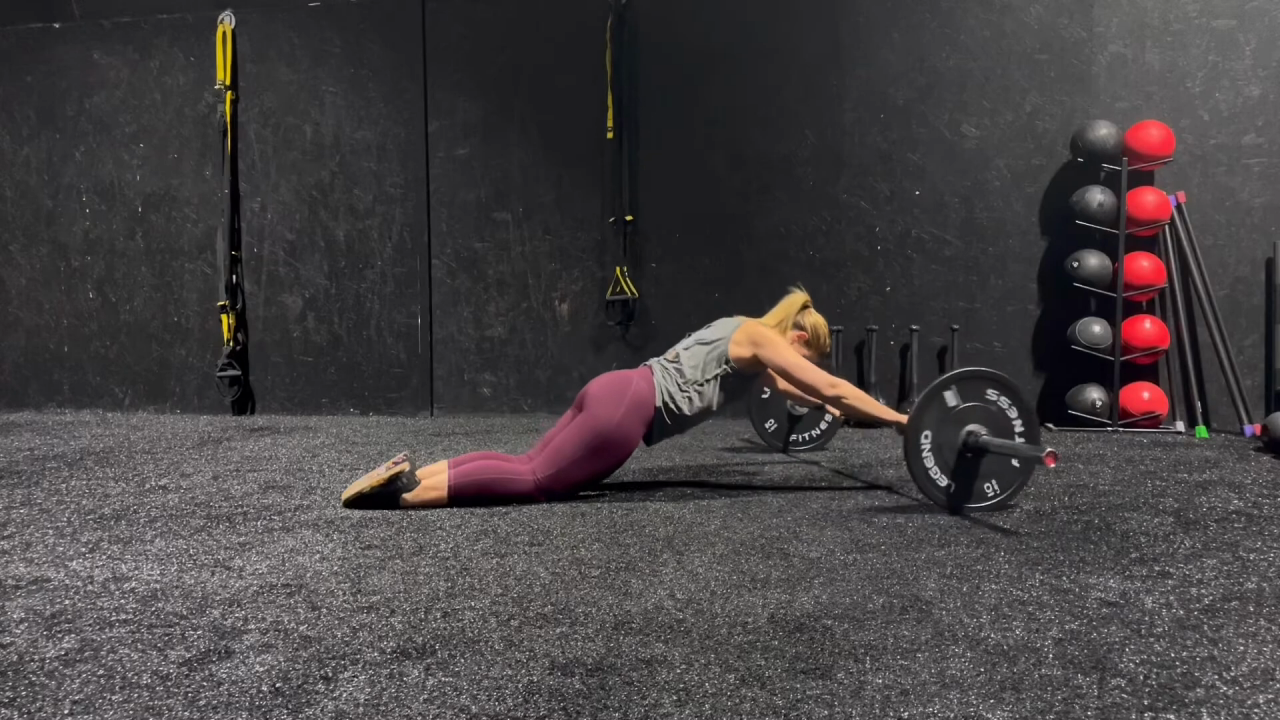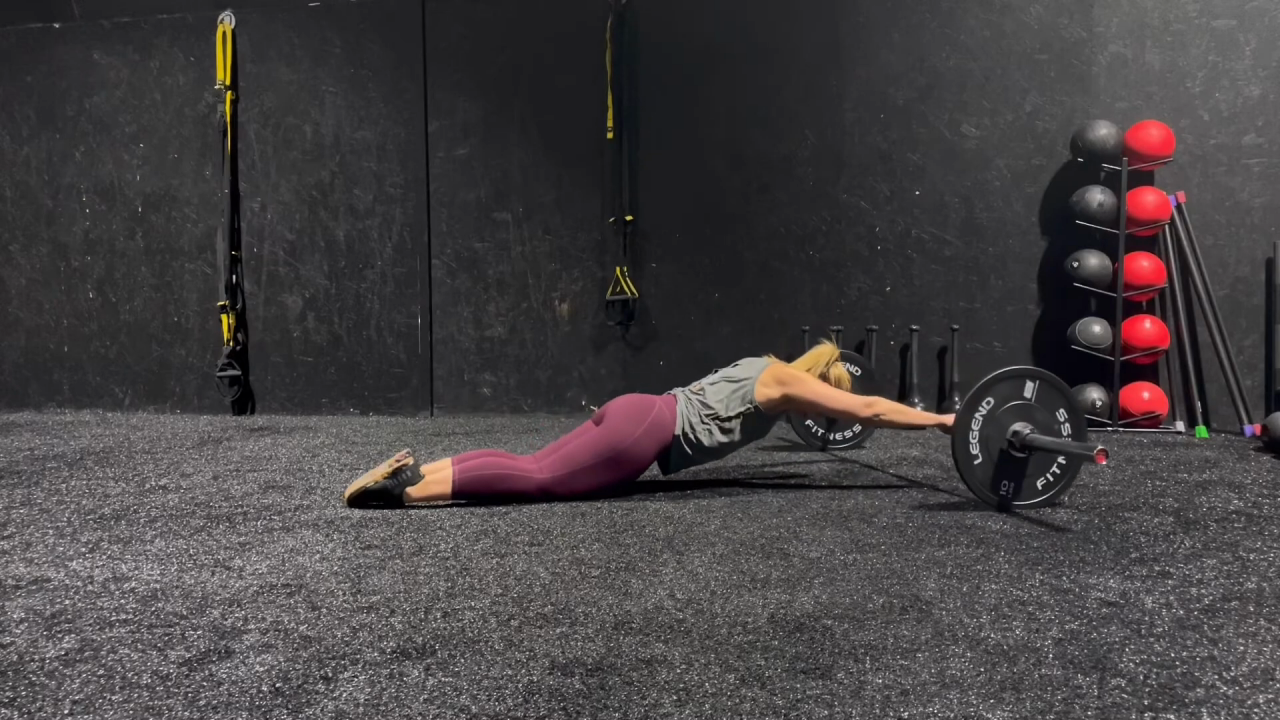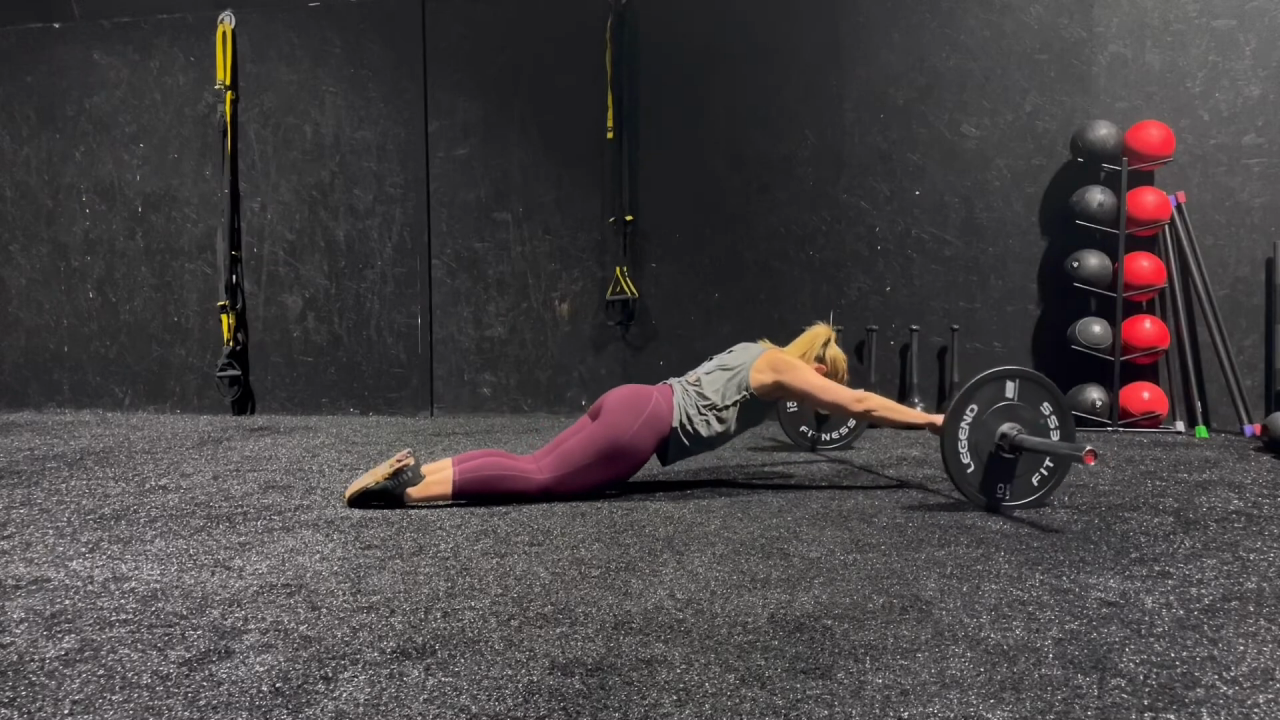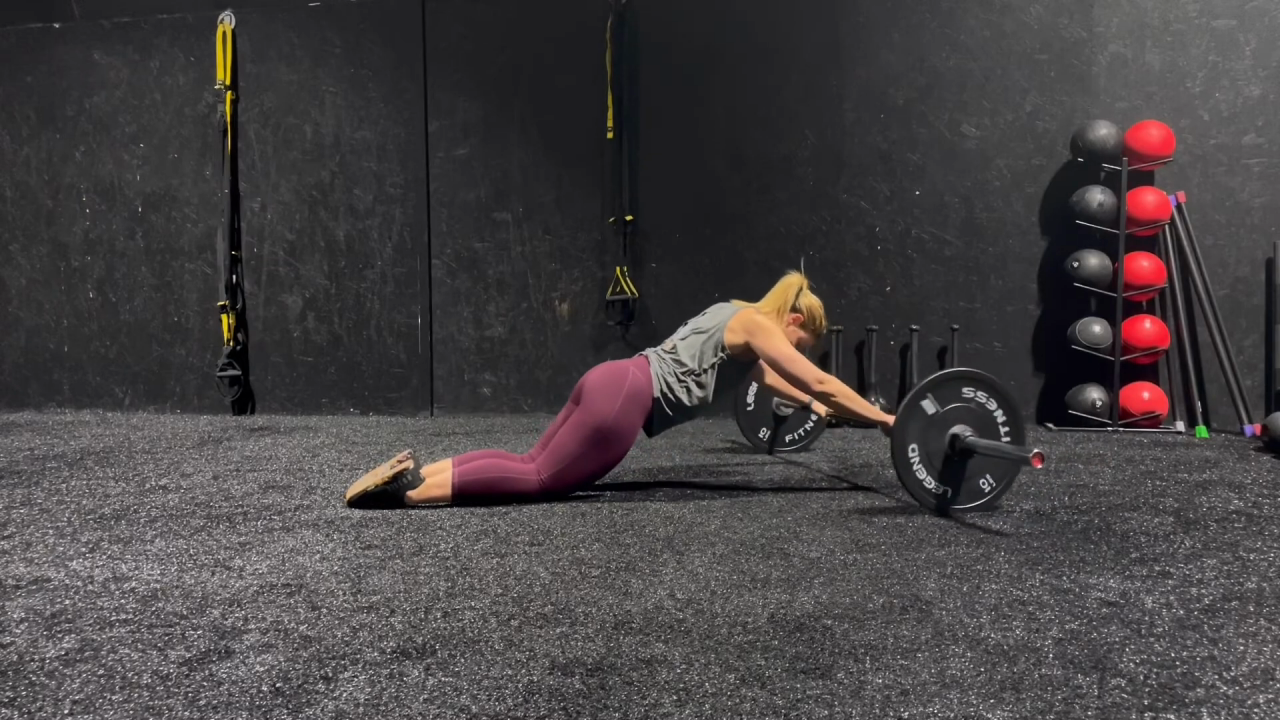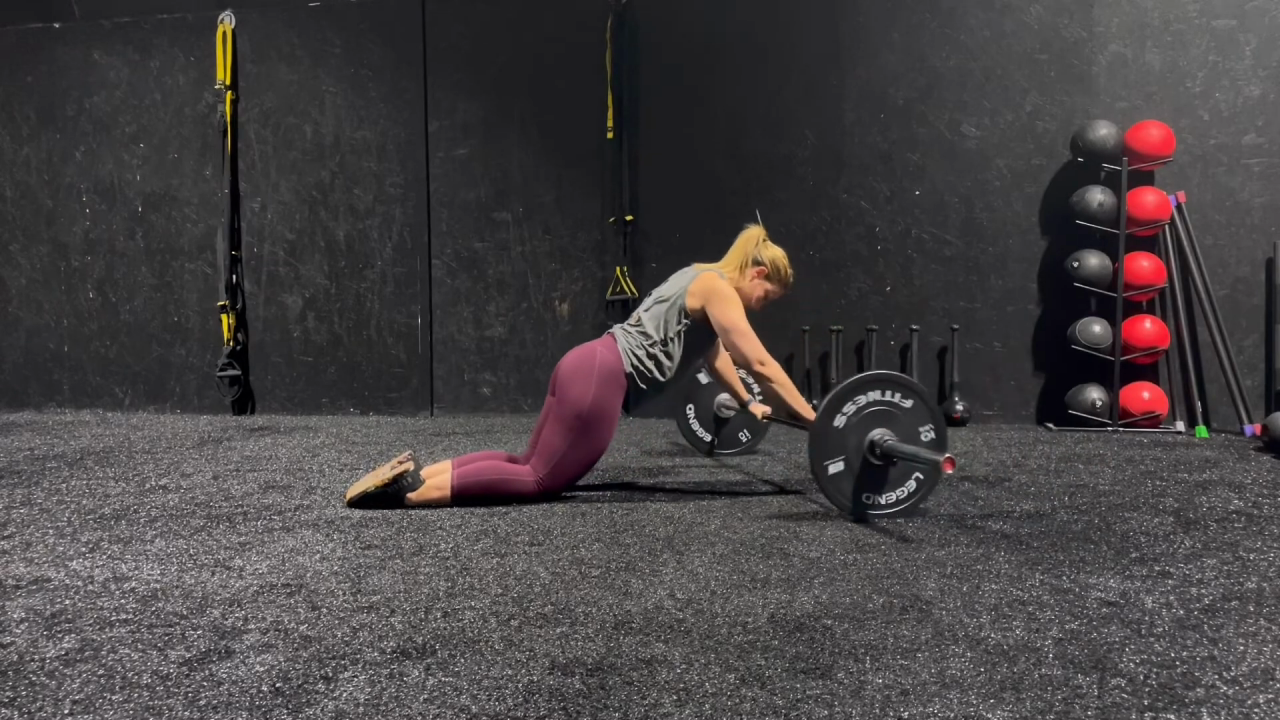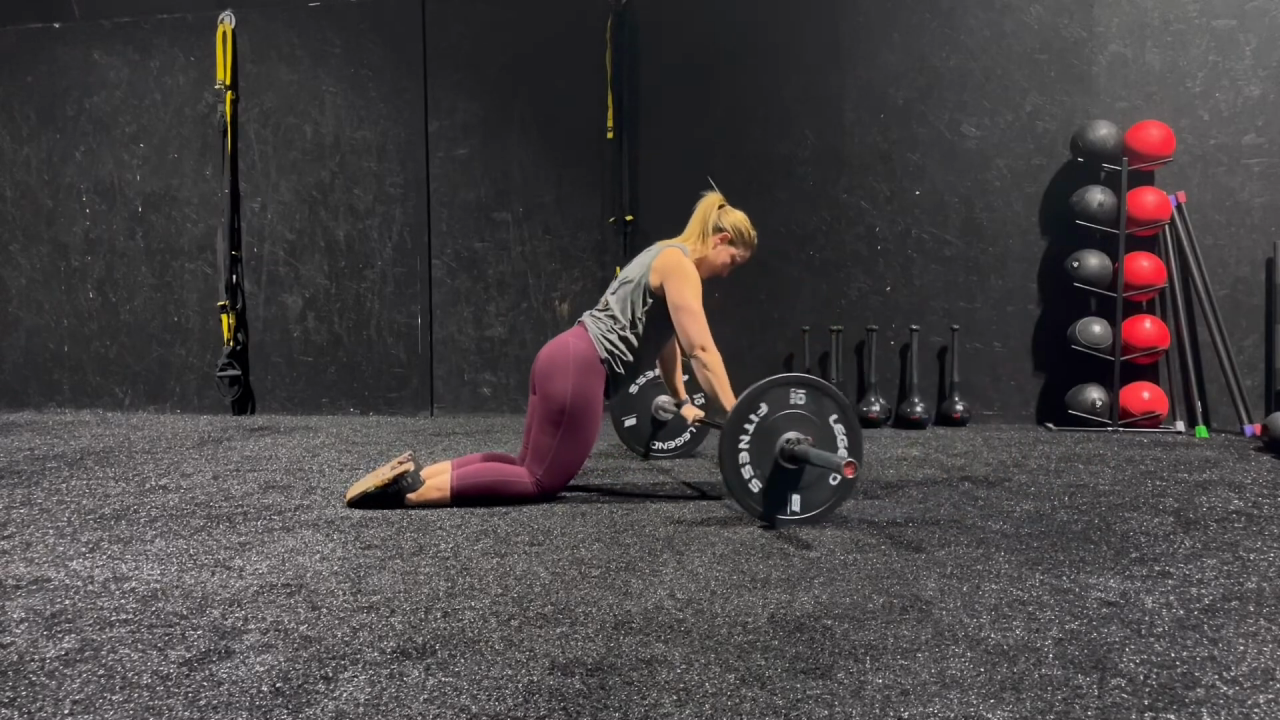
dt=0.5s
person 1, frame 1
left shoulder: (746, 335)
right shoulder: (763, 337)
left elbow: (779, 382)
right elbow: (831, 386)
left wrist: (829, 410)
right wrist: (899, 421)
left hip: (613, 394)
right hip: (628, 406)
left knee: (529, 468)
right knee: (535, 480)
left ankle: (411, 473)
right ankle: (407, 490)
person 1, frame 2
left shoulder: (768, 367)
right shoulder: (787, 384)
left elbow: (852, 404)
right elbow: (868, 408)
right wrist: (940, 418)
left hip: (632, 415)
right hip: (644, 429)
left knee: (533, 467)
right knee: (535, 477)
left ankle: (411, 469)
right ankle: (406, 486)
person 1, frame 3
left shoulder: (762, 354)
right shoulder: (783, 368)
left elbow: (842, 400)
right elbow: (856, 402)
right wrist: (929, 421)
left hip: (629, 406)
right hip: (644, 422)
left knee: (534, 465)
right knee: (537, 478)
left ankle: (415, 469)
right ankle: (409, 487)
person 1, frame 4
left shoulder: (742, 314)
right shoulder: (760, 325)
left elbow: (766, 375)
right elbow: (820, 381)
left wrist: (810, 407)
right wrist: (884, 419)
left hip: (610, 383)
right hip: (625, 397)
left knee: (533, 464)
right knee: (539, 479)
left ankle: (415, 471)
right ankle: (412, 487)
person 1, frame 5
left shoulder: (703, 278)
right shoulder: (719, 289)
left elbow: (716, 354)
right elbow: (761, 363)
left wrist: (748, 402)
right wrist: (813, 419)
left hip: (586, 367)
right hip: (601, 378)
left knee: (531, 467)
right knee: (540, 481)
left ankle: (417, 472)
right ankle: (413, 489)
person 1, frame 6
left shoulder: (668, 257)
right shoulder: (681, 265)
left elbow: (667, 340)
right elbow: (702, 349)
left wrist: (682, 402)
left hip: (567, 360)
right hip: (579, 367)
left knee: (532, 468)
right knee: (542, 483)
left ankle: (416, 473)
right ankle: (413, 489)
